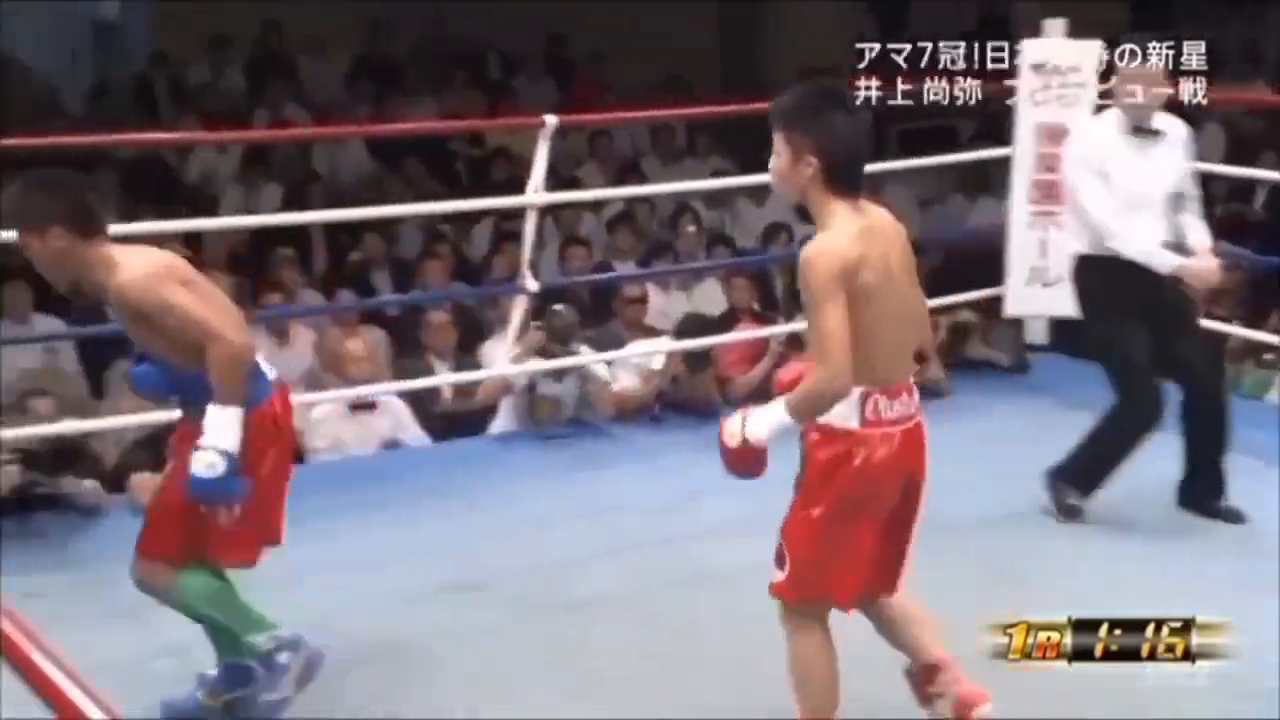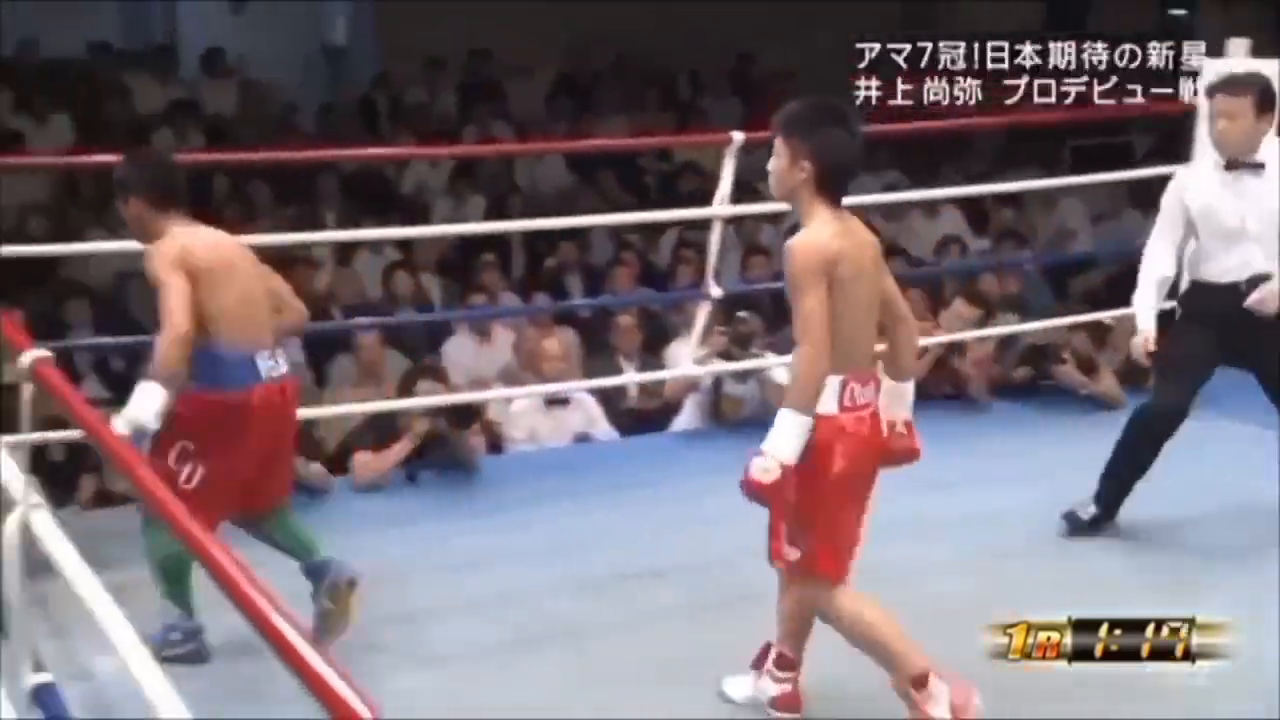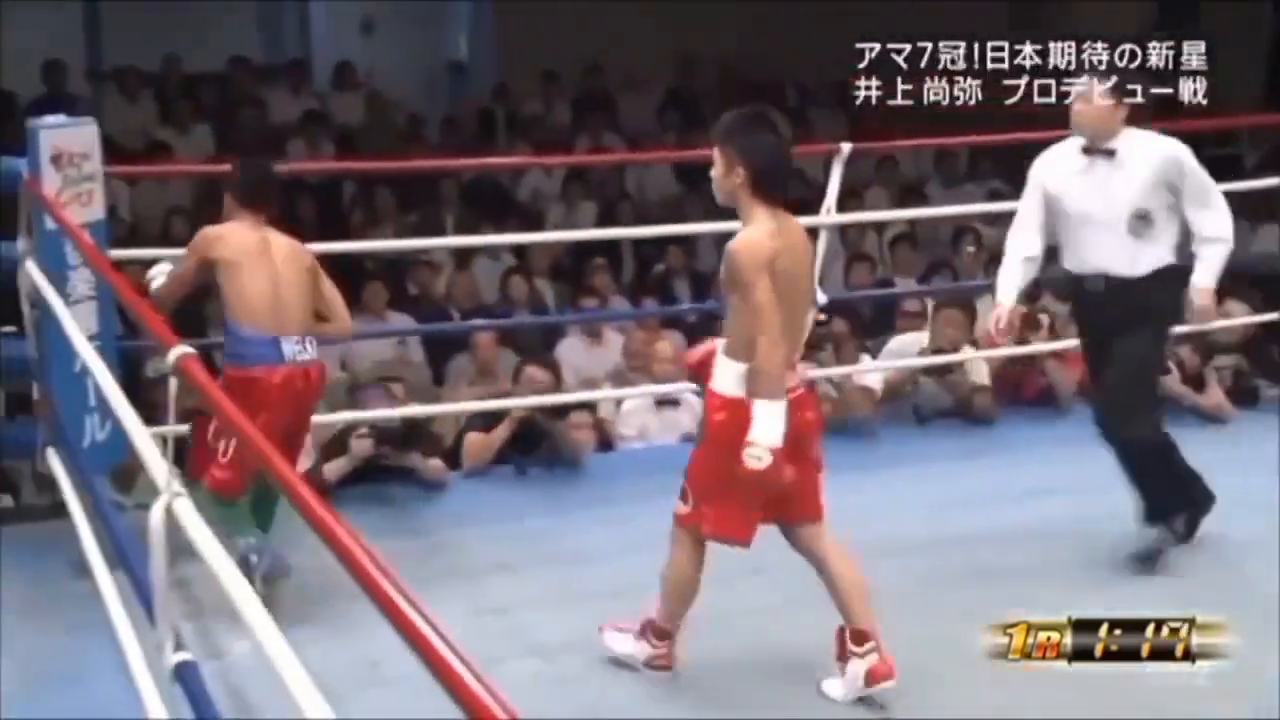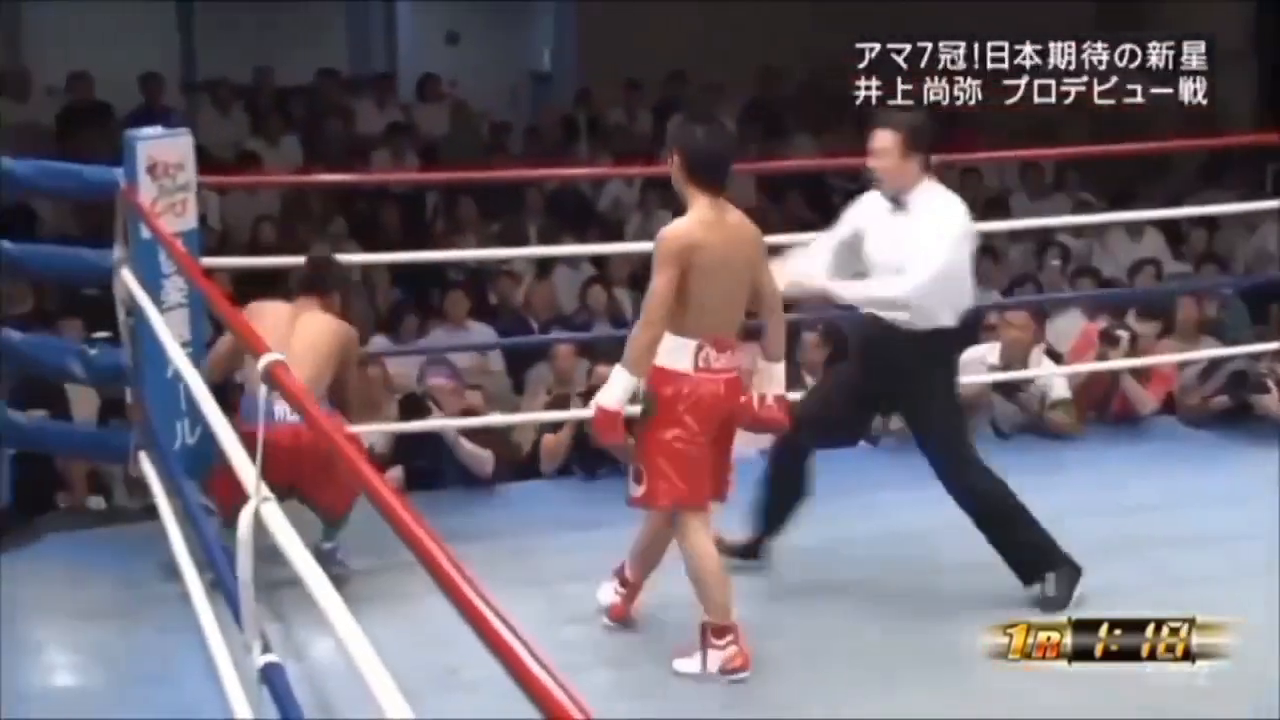
dt=0.4s
person 1, frame 1
left shoulder: (826, 252)
right shoulder: (886, 226)
left elbow: (834, 379)
right elbow: (917, 330)
left wrist: (762, 423)
left hip: (851, 439)
right hip: (902, 425)
left knee: (801, 606)
right knee: (869, 587)
person 1, frame 2
left shoulder: (807, 246)
right shoulder: (858, 235)
left elbow: (813, 359)
right elbow: (905, 325)
left wrist: (776, 448)
right wrist: (898, 409)
left hip: (828, 424)
right hip: (864, 416)
left knee: (821, 586)
right knee: (805, 563)
person 1, frame 3
left shoulder: (748, 247)
right shoulder: (796, 233)
left elbow: (768, 345)
left wrist: (764, 437)
left hip: (746, 405)
right hip: (795, 395)
left knee: (691, 531)
right knee: (809, 532)
left ankle: (656, 640)
right ankle: (866, 653)
person 1, frame 4
left shoulder: (677, 235)
right shoulder: (747, 229)
left elbow: (652, 326)
right elbow: (772, 311)
left wrist: (611, 395)
right wrist: (773, 379)
left hip: (686, 379)
right hip: (729, 377)
left knee: (686, 518)
right knee: (677, 504)
left ankle: (725, 645)
right ankle: (624, 590)
person 2, frame 1
left shoulder: (1178, 135)
right shoulder: (1088, 143)
right elbow: (1109, 227)
left wrist: (1200, 246)
right wrist: (1178, 265)
left hip: (1161, 279)
right hip: (1108, 280)
left knee: (1205, 385)
right knee: (1142, 401)
left ankle: (1202, 491)
right ankle: (1070, 480)
person 2, frame 2
right shoulder: (1192, 180)
right elbow: (1161, 253)
right wrist: (1144, 319)
right hip: (1209, 304)
right knee: (1162, 408)
right ankle: (1103, 504)
person 2, frame 3
left shoulder: (1164, 154)
right shoulder: (1052, 164)
left elbow: (1212, 211)
right elbow: (1026, 234)
left wrist: (1205, 278)
right wrist: (1007, 296)
left hip: (1148, 296)
right hip: (1091, 299)
left knee: (1123, 417)
right knee: (1115, 419)
left ankle: (1166, 515)
right ankle: (1185, 501)
person 2, frame 4
left shoulder: (948, 217)
right shoulder: (871, 206)
left elbow: (913, 289)
right elbow: (828, 248)
left wrist: (825, 286)
right wrist: (786, 272)
left hip: (926, 353)
right hip: (875, 345)
left knee: (959, 471)
right knee: (796, 434)
left ankle: (1049, 567)
right ankle: (761, 536)
person 3, frame 1
left shoulder: (131, 282)
right shoulder: (134, 264)
left elbow: (233, 340)
right elbow: (225, 327)
left wrist: (218, 439)
right wrist: (173, 368)
left hip: (247, 420)
right hip: (248, 408)
left knee: (155, 568)
right knee: (193, 549)
left ankle: (279, 651)
person 3, frame 2
left shoulder: (167, 253)
right shoulder: (227, 243)
left elbow: (178, 334)
right elbow: (295, 312)
left wrist: (142, 408)
left hip: (227, 393)
right hip: (275, 381)
right knee: (257, 503)
left ankle: (183, 630)
right ankle: (324, 572)
person 3, frame 3
left shoulder: (212, 238)
right shoulder: (301, 251)
left elbow: (162, 299)
right elbow: (343, 326)
left wrist: (157, 280)
left hip: (254, 370)
right hip: (307, 369)
left knee: (214, 474)
left ankle: (254, 547)
right ankle: (253, 549)
person 3, frame 4
left shoulder: (255, 312)
right shoulder: (342, 330)
left elbow: (208, 371)
right elbow: (355, 406)
left hip: (256, 429)
right hip: (309, 430)
left knee: (227, 485)
right ankle: (327, 547)
